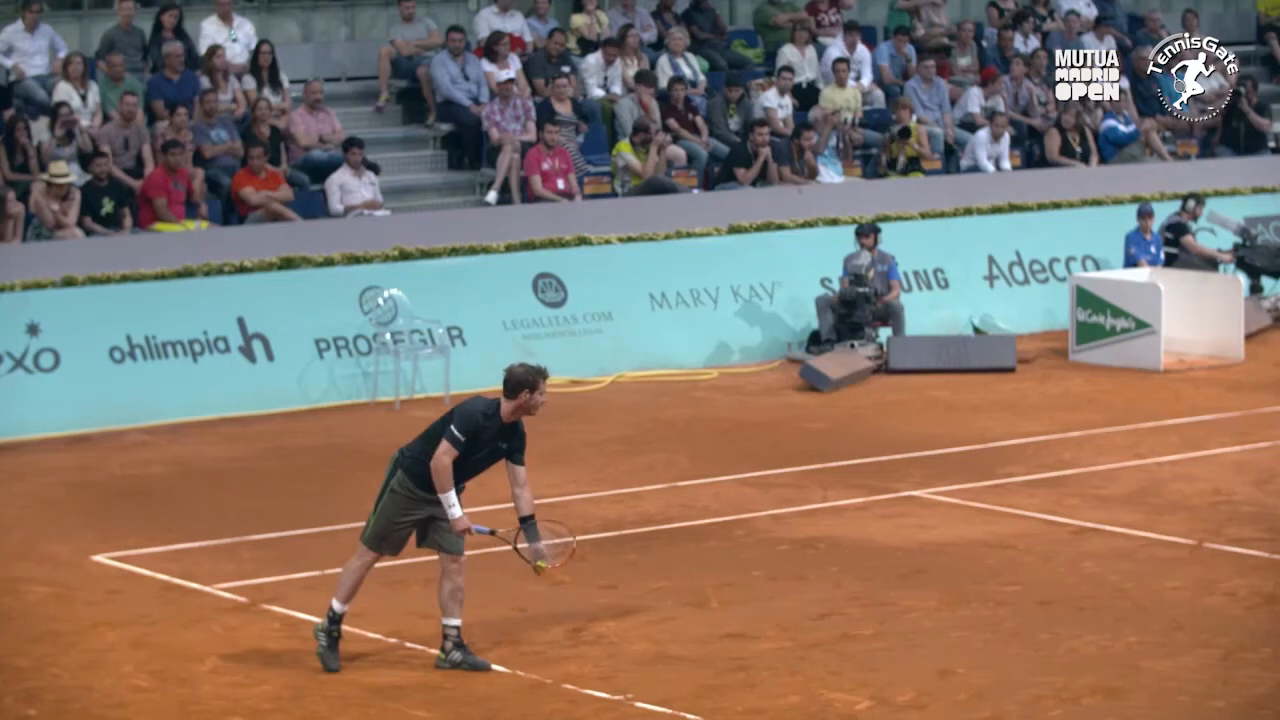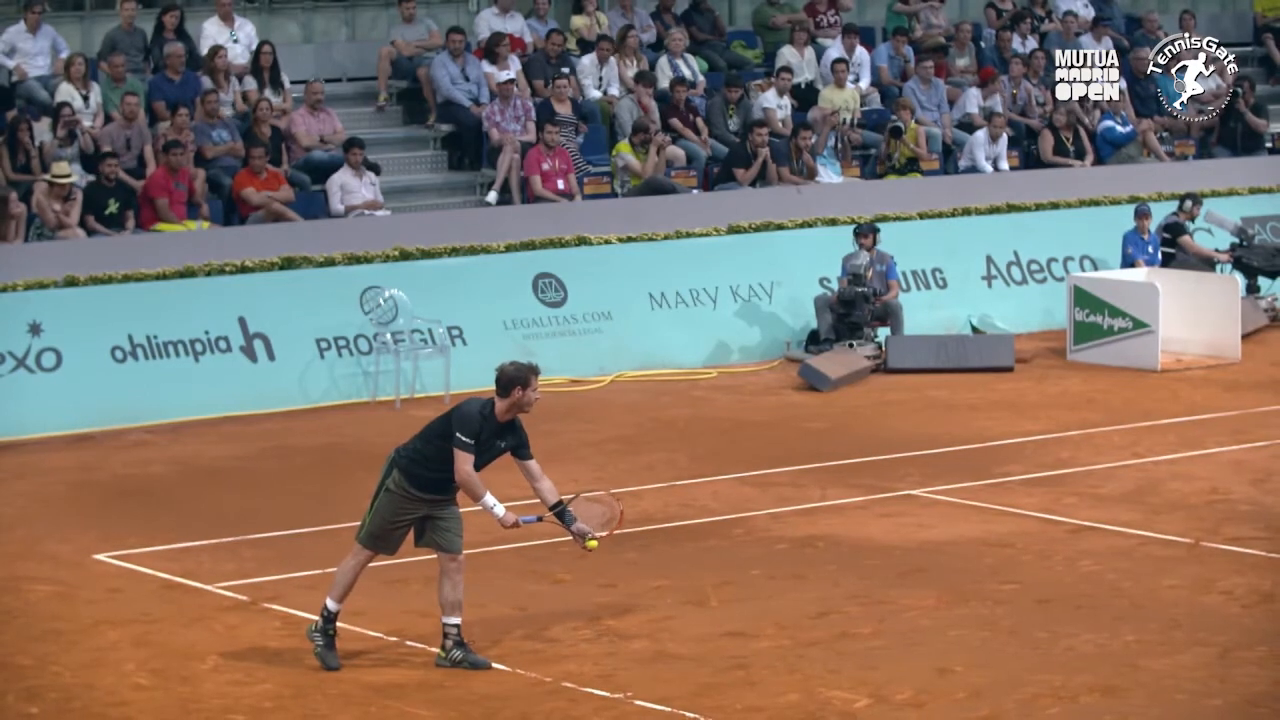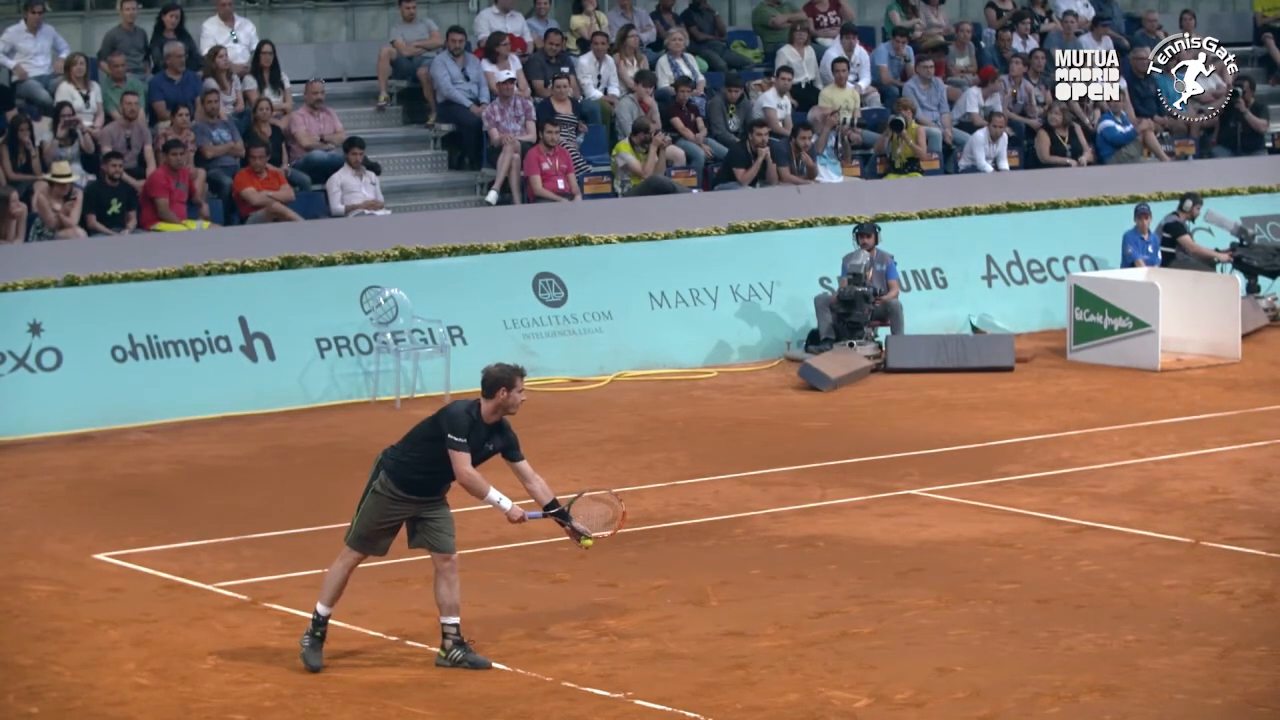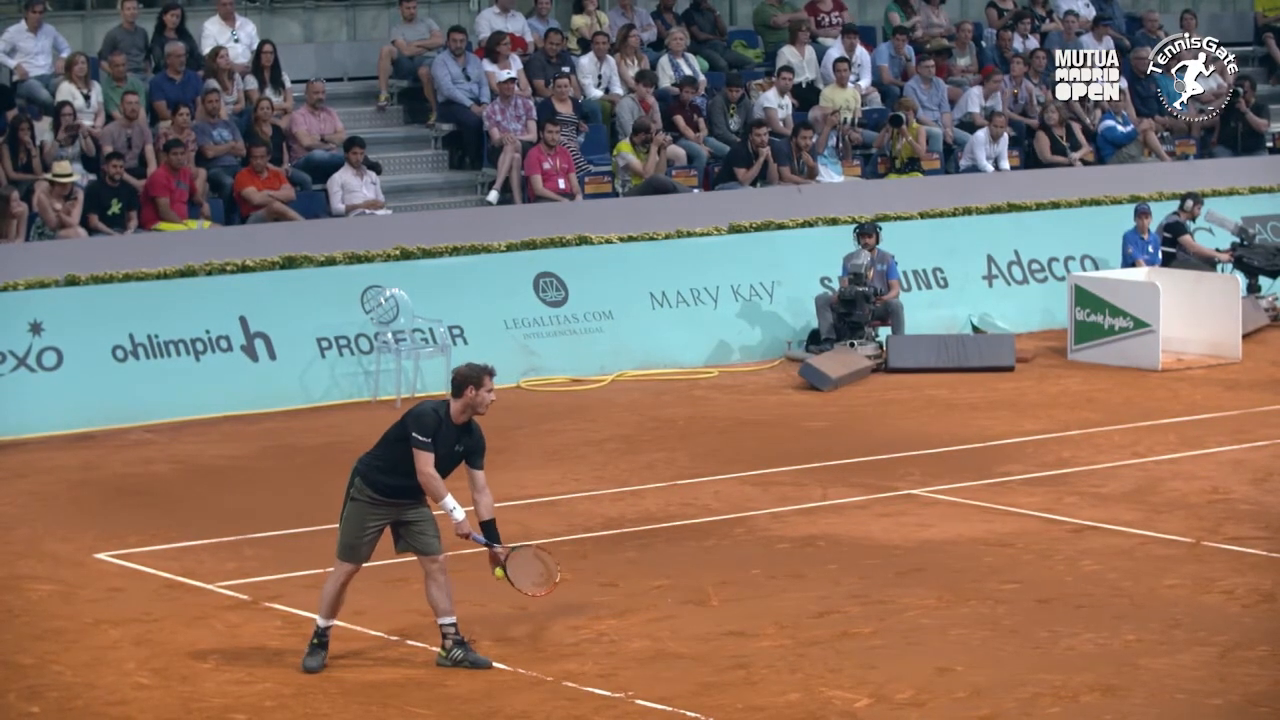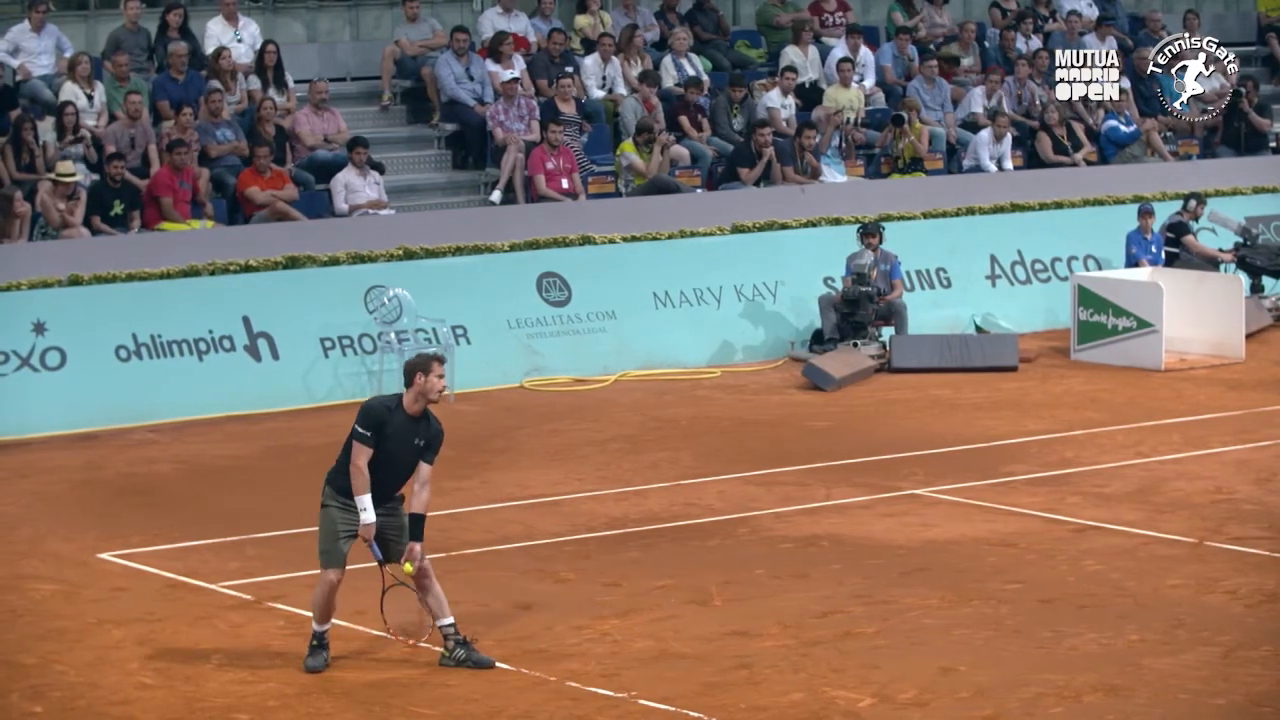
dt=1s
person 1, frame 1
left shoulder: (515, 433)
right shoulder: (474, 413)
left elbow: (520, 488)
right elbow: (439, 462)
left wrist: (533, 538)
right wrist: (456, 514)
left hip: (445, 492)
right hip: (409, 483)
left knee: (454, 562)
right knee: (369, 554)
left ankle: (451, 646)
right ankle: (329, 629)
person 1, frame 2
left shoulder: (513, 431)
right shoulder: (471, 414)
left elbow: (539, 480)
right elbow: (464, 474)
left wrist: (570, 521)
right wrist: (499, 511)
left hip: (441, 494)
right hip: (404, 483)
left knee: (454, 561)
right knee: (363, 553)
left ankle: (451, 645)
right ankle: (324, 627)
person 1, frame 3
left shoulder: (502, 433)
right shoulder: (459, 415)
left elbow: (532, 481)
right elbow: (464, 474)
left wrist: (564, 519)
right wrist: (505, 506)
left hip: (431, 496)
right hip: (391, 485)
left knee: (448, 561)
right knee: (351, 556)
left ankle: (451, 644)
right ankle: (316, 632)
person 1, frame 4
left shoulder: (473, 436)
right shoulder: (426, 415)
left elbow: (481, 491)
right elbow: (425, 474)
left wrist: (493, 541)
right wrist: (457, 515)
left hip: (411, 499)
right hip: (369, 493)
left knee: (436, 563)
right knee: (346, 568)
left ankle: (452, 645)
right ankle: (319, 641)
person 1, frame 5
left shoulder: (432, 430)
right shoulder: (376, 410)
left elbow: (422, 485)
right elbow: (358, 465)
left wrist: (415, 538)
right wrist: (365, 517)
left hip: (388, 503)
right hip: (344, 501)
left knee: (423, 569)
right knee: (332, 577)
left ankle: (454, 645)
right ankle: (318, 643)
